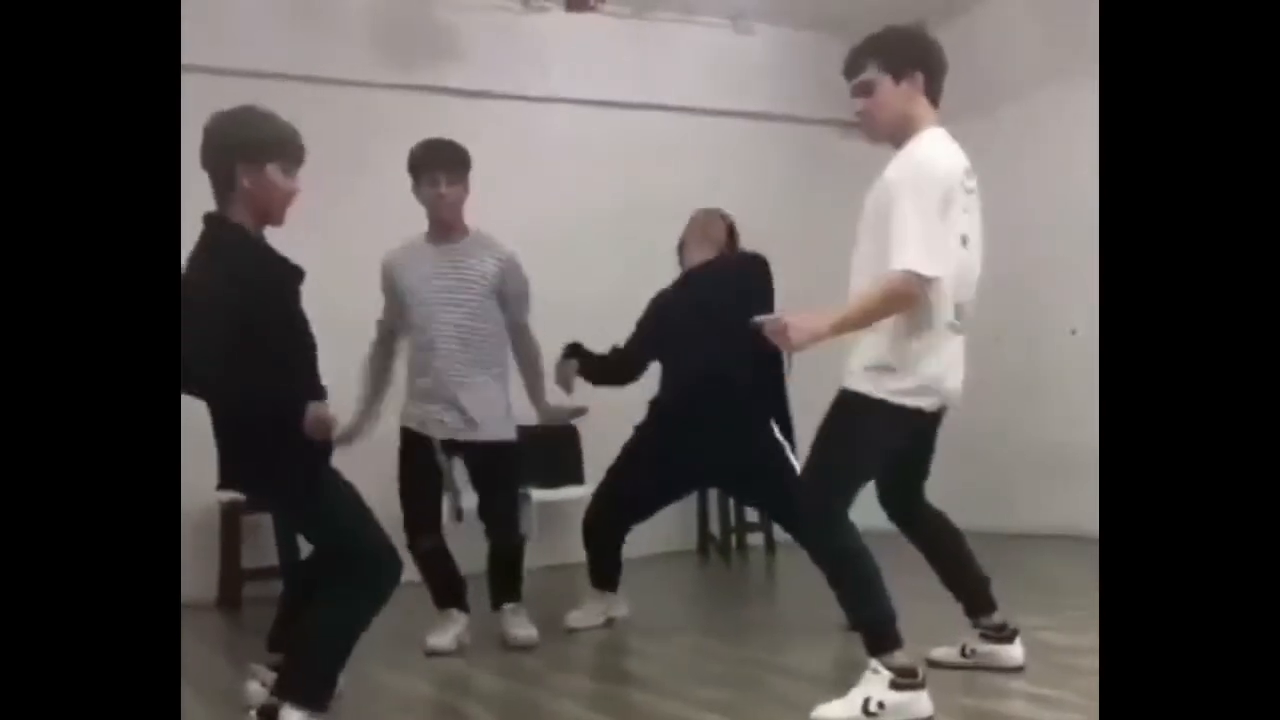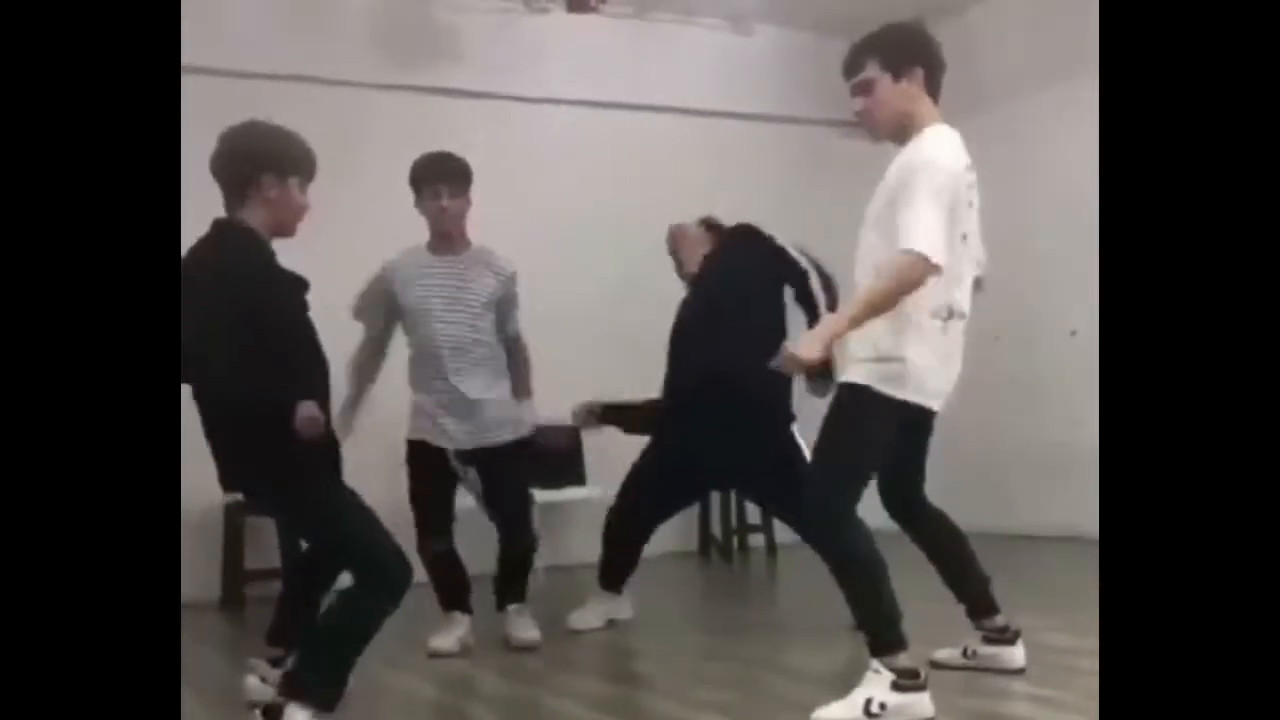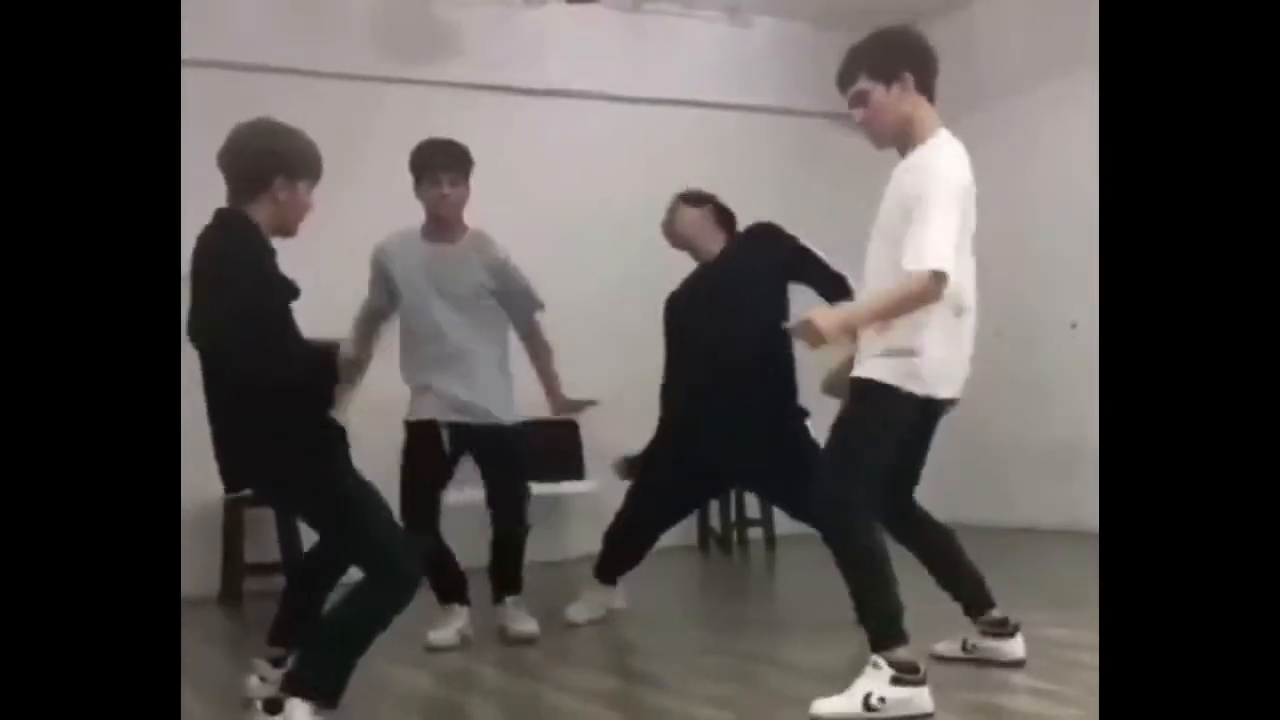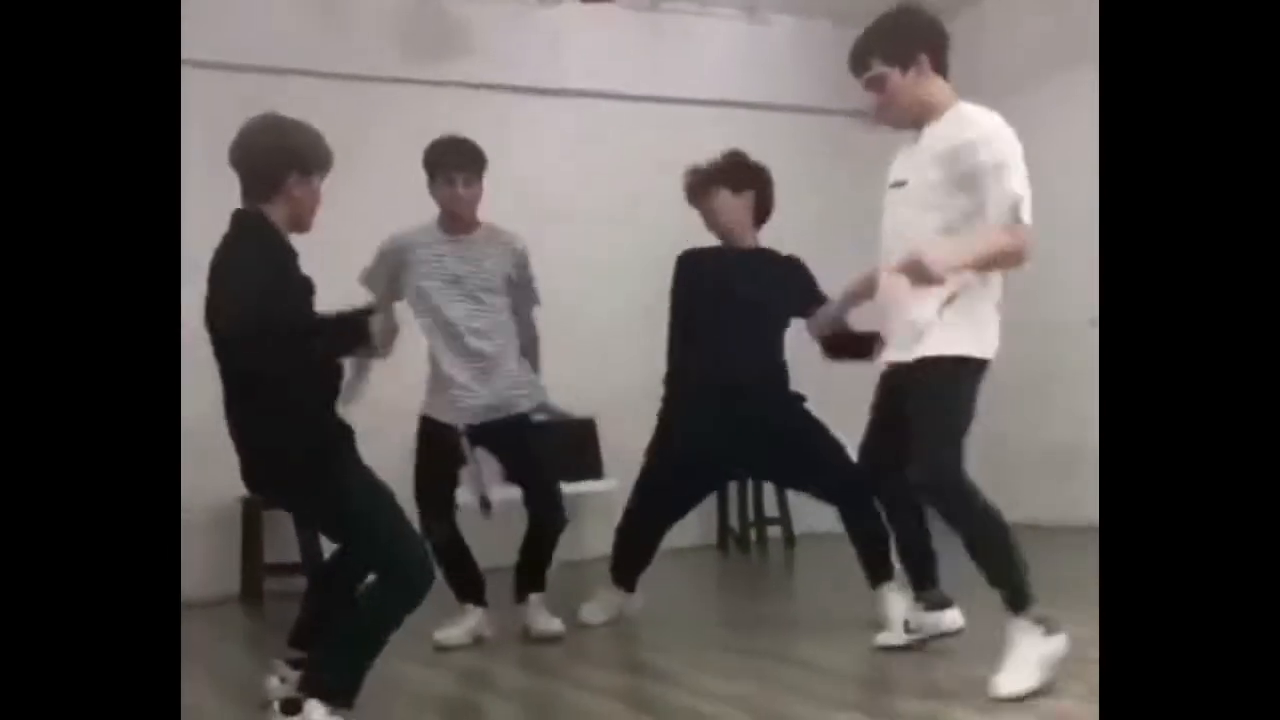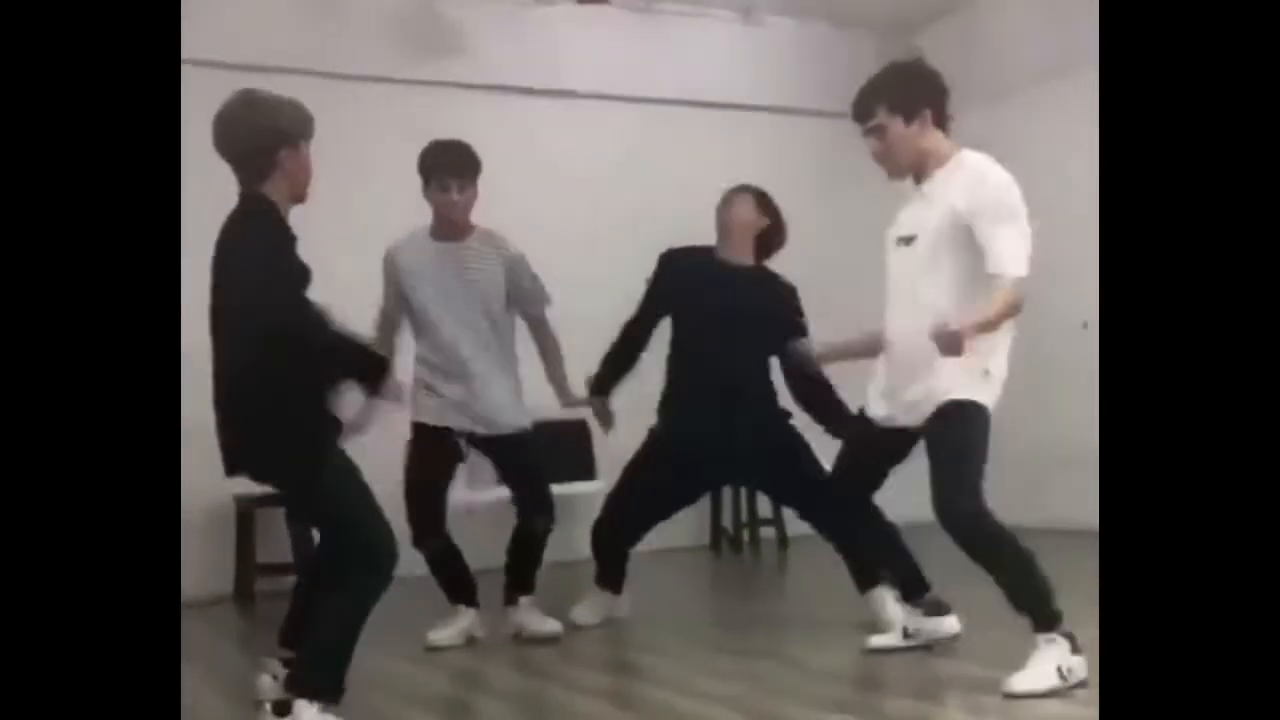
dt=0.2s
person 1, frame 1
left shoulder: (920, 164)
right shoulder: (946, 162)
left elbow: (910, 282)
left wrist: (815, 326)
left hip: (894, 373)
right hip: (925, 373)
left knee: (817, 507)
right knee: (904, 500)
right ankle: (995, 633)
person 1, frame 2
left shoulder: (929, 156)
right shoulder: (941, 160)
left elbow: (916, 266)
right elbow: (972, 273)
left wrist: (825, 333)
left hip: (887, 365)
right hip: (919, 364)
left knee: (826, 501)
right knee: (904, 499)
right ankle: (996, 634)
person 1, frame 3
left shoulder: (936, 163)
right shoulder: (914, 166)
left elbow: (928, 279)
left wrist: (843, 318)
right wrist: (854, 329)
left hip: (912, 365)
right hip: (892, 363)
left knee: (836, 500)
right knee: (890, 503)
right ankle: (995, 627)
person 1, frame 4
left shoulder: (978, 133)
right shoulder: (910, 150)
left elbow: (1016, 235)
left wrist: (952, 262)
right wrist: (844, 300)
left hip: (952, 340)
right hip: (907, 343)
left knee: (937, 476)
right knee: (881, 475)
left ankle: (1032, 626)
person 1, frame 5
left shoulder: (981, 181)
right shoulder: (912, 207)
left elbow: (1011, 286)
left wrist: (971, 326)
right wrist: (833, 352)
left hip: (955, 387)
right hip: (896, 390)
left knee: (960, 508)
right knee: (843, 493)
left ankle: (1058, 642)
right ankle: (924, 610)
person 2, frame 1
left shoulder: (236, 253)
right shoulder: (224, 260)
right elbow: (201, 369)
left wrist: (305, 402)
right wrist: (293, 409)
left hip: (274, 442)
right hip: (275, 447)
left knee: (338, 548)
right knee: (374, 566)
person 2, frame 2
left shoulder: (227, 258)
right shoulder: (232, 263)
right elbow: (208, 365)
left wrist: (303, 404)
right wrist: (288, 408)
left hip: (273, 448)
right hip: (277, 453)
left knee: (331, 543)
right knee: (384, 571)
left ankle: (279, 665)
person 2, frame 3
left shoulder: (228, 248)
right shoulder: (235, 251)
right elbow: (243, 353)
left wrist: (321, 365)
right wrist: (329, 367)
left hip: (278, 438)
right hip: (287, 443)
left knee: (343, 537)
right knee: (395, 567)
left ankle: (278, 663)
person 2, frame 4
left shoulder: (250, 250)
right shoulder: (257, 255)
right elbow: (265, 337)
left wrist: (347, 331)
right wrist: (358, 329)
left hip: (287, 441)
right hip: (296, 447)
left knee: (365, 544)
right knee: (407, 567)
left ankle: (299, 665)
person 2, frame 5
left shoulder: (255, 228)
right shoulder: (258, 239)
right elbow: (288, 336)
left wrist: (360, 362)
right wrist: (373, 368)
left hip: (275, 417)
right hip: (280, 423)
left knee: (346, 543)
right knee: (369, 552)
left ankle: (292, 666)
person 3, frame 1
left shoulder: (500, 259)
right shoulder: (398, 264)
left elbow: (522, 337)
right elbow: (386, 339)
left wrist: (546, 401)
right wrist: (365, 412)
left hip: (488, 420)
right hip: (423, 418)
left knee: (504, 524)
right knee: (421, 531)
left ankle: (510, 607)
right ankle: (452, 613)
person 3, frame 2
left shoulder: (498, 271)
right shoulder: (395, 273)
right elbow: (371, 346)
left wrist: (519, 402)
right wrist: (344, 413)
left hip: (498, 425)
right hip: (431, 427)
left knee: (518, 529)
right knee: (432, 537)
left ankle: (513, 607)
right ankle: (459, 616)
person 3, frame 3
left shoulder: (492, 255)
right shoulder: (391, 254)
left elbow: (528, 325)
right elbow: (371, 316)
left wrist: (555, 393)
right wrist: (352, 369)
left hip: (491, 410)
right hip: (429, 409)
left knee: (510, 515)
right knee: (418, 520)
left ankle: (508, 599)
right ankle: (455, 606)
person 3, frame 4
left shoulder: (508, 248)
right shoulder: (405, 247)
right elbow: (372, 303)
left wrist: (530, 381)
left hip: (508, 402)
right hip: (445, 405)
left knee: (547, 505)
right knee: (436, 515)
left ankle: (531, 598)
right ankle: (473, 607)
person 3, frame 5
left shoulder: (505, 255)
right shoulder: (403, 255)
left elbow: (537, 321)
right elbow: (389, 328)
left wrist: (563, 389)
left hip: (504, 411)
right hip: (434, 410)
left knee: (536, 510)
right knee: (424, 520)
left ankle: (519, 601)
right ankle: (464, 607)
person 4, frame 1
left shoulder: (747, 273)
right shoulder: (669, 302)
right wrist: (578, 357)
left hip: (744, 429)
right hip: (673, 431)
right knee: (604, 515)
right ankle: (605, 596)
person 4, frame 2
left shoulder: (745, 249)
right shoulder: (689, 315)
left elbow: (812, 280)
right elbow: (671, 407)
right wrist: (605, 413)
left hip: (759, 429)
right hip: (689, 432)
right knee: (628, 515)
right ankle: (609, 596)
person 4, frame 3
left shoulder: (763, 247)
right shoulder: (683, 301)
left elbow: (836, 285)
right elbow: (677, 386)
right wrist: (648, 459)
left hip: (770, 425)
right hip: (700, 432)
right knee: (641, 516)
right ankle: (602, 588)
person 4, frame 4
left shoulder: (786, 272)
right shoulder: (693, 268)
left elbow: (836, 338)
right elbow: (681, 357)
right wrist: (669, 426)
left hip: (774, 418)
right hip: (703, 422)
left knee: (855, 493)
right knee: (644, 516)
left ankle: (894, 597)
right ankle: (618, 590)
person 4, frame 5
left shoulder: (777, 294)
right shoulder: (680, 267)
left elbow: (804, 377)
right elbow: (638, 330)
left wrist: (855, 426)
right wrist: (601, 387)
left hip: (757, 431)
right hip: (686, 431)
left knee: (835, 511)
right knee: (616, 522)
left ankle: (883, 600)
right ankle: (606, 594)
